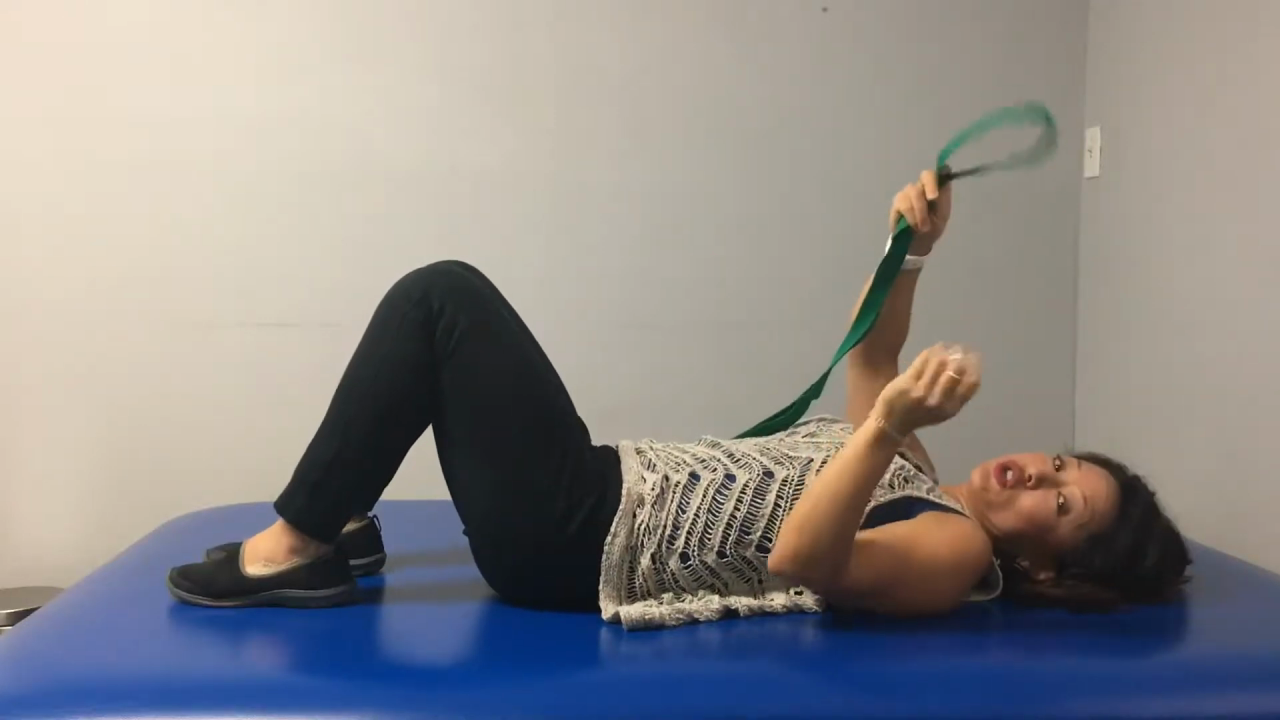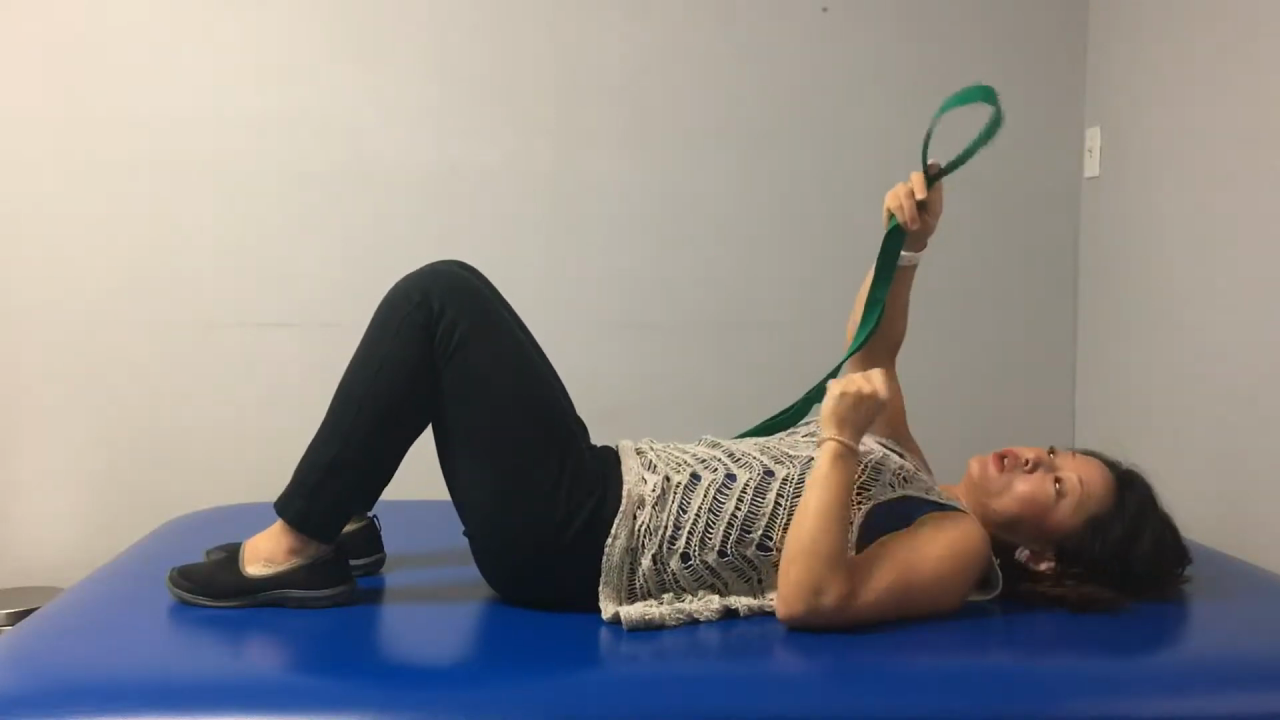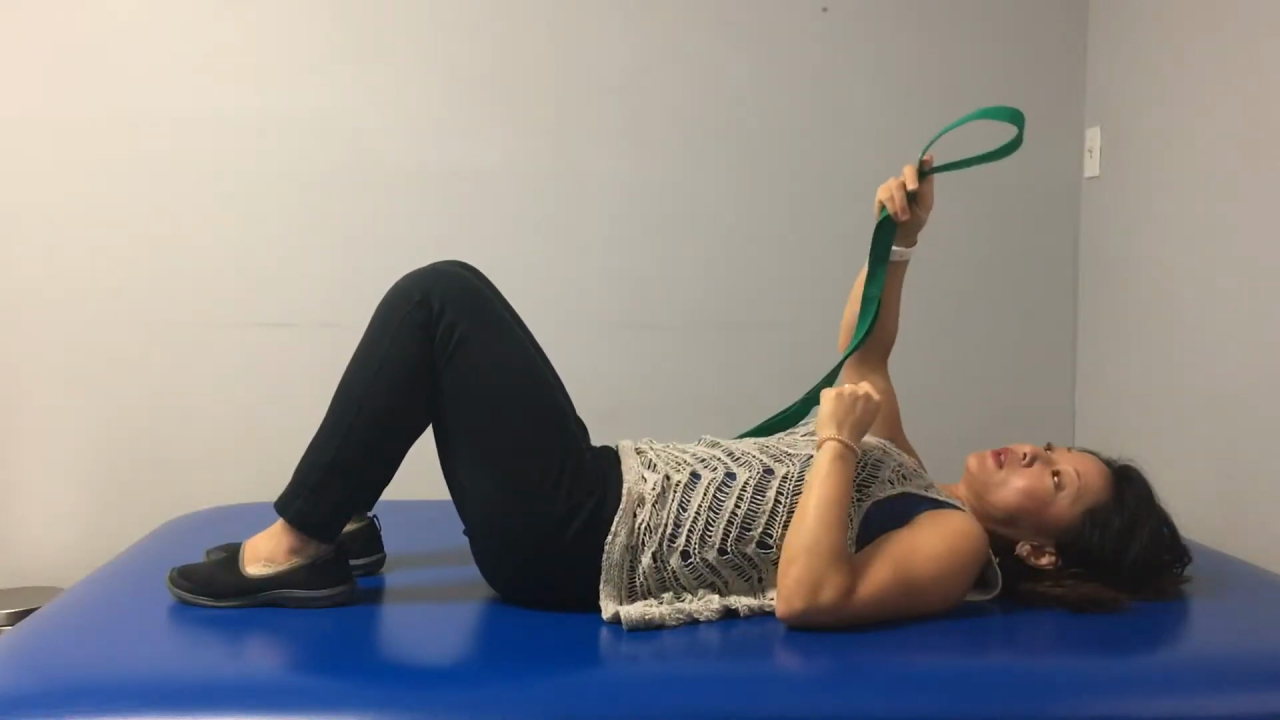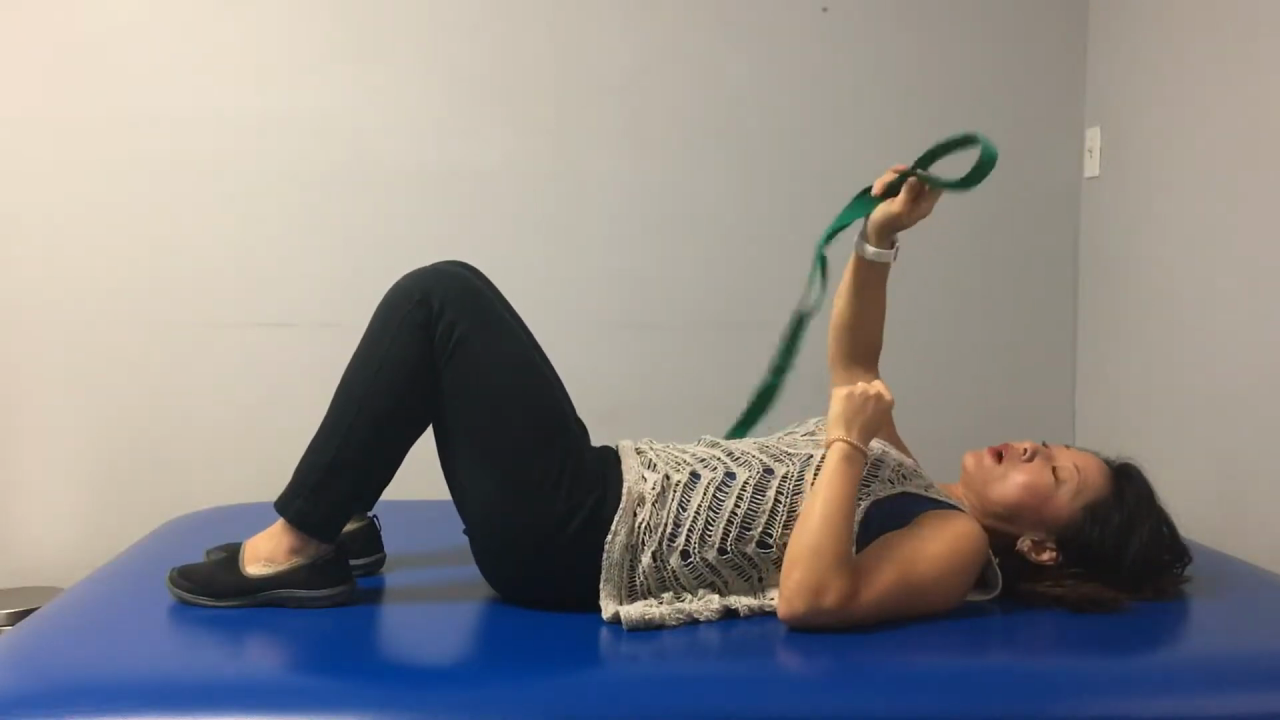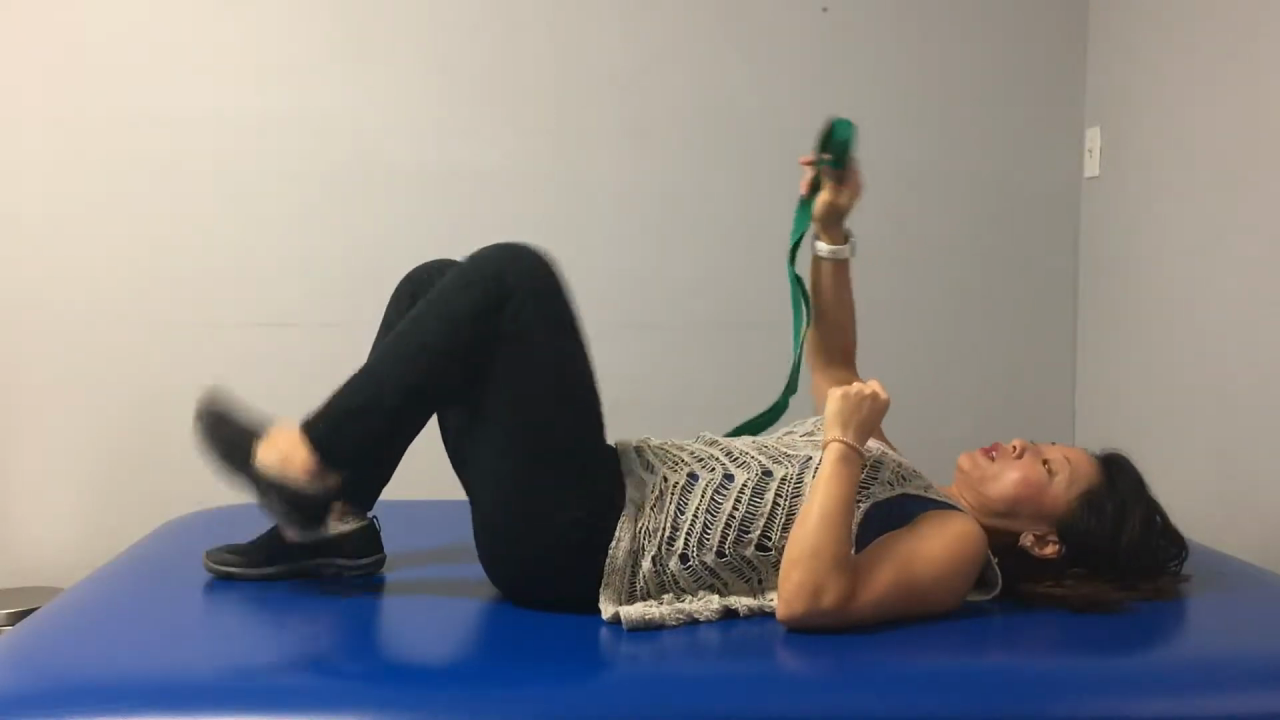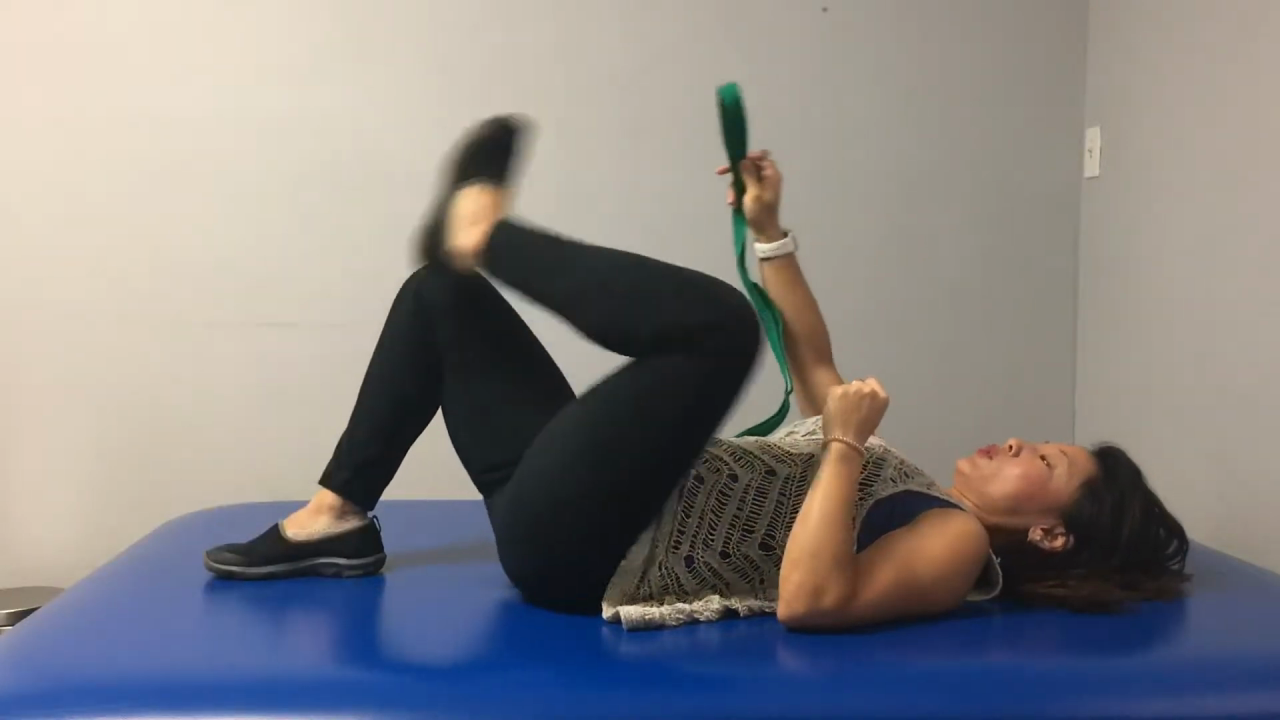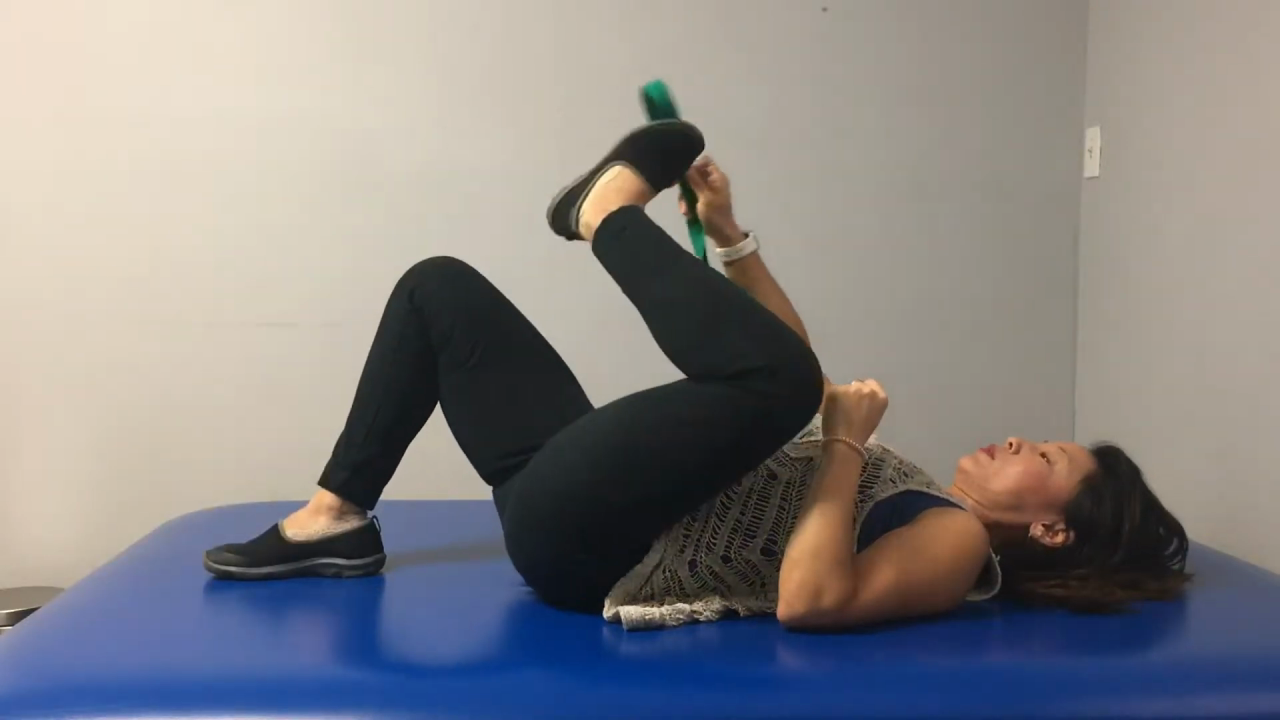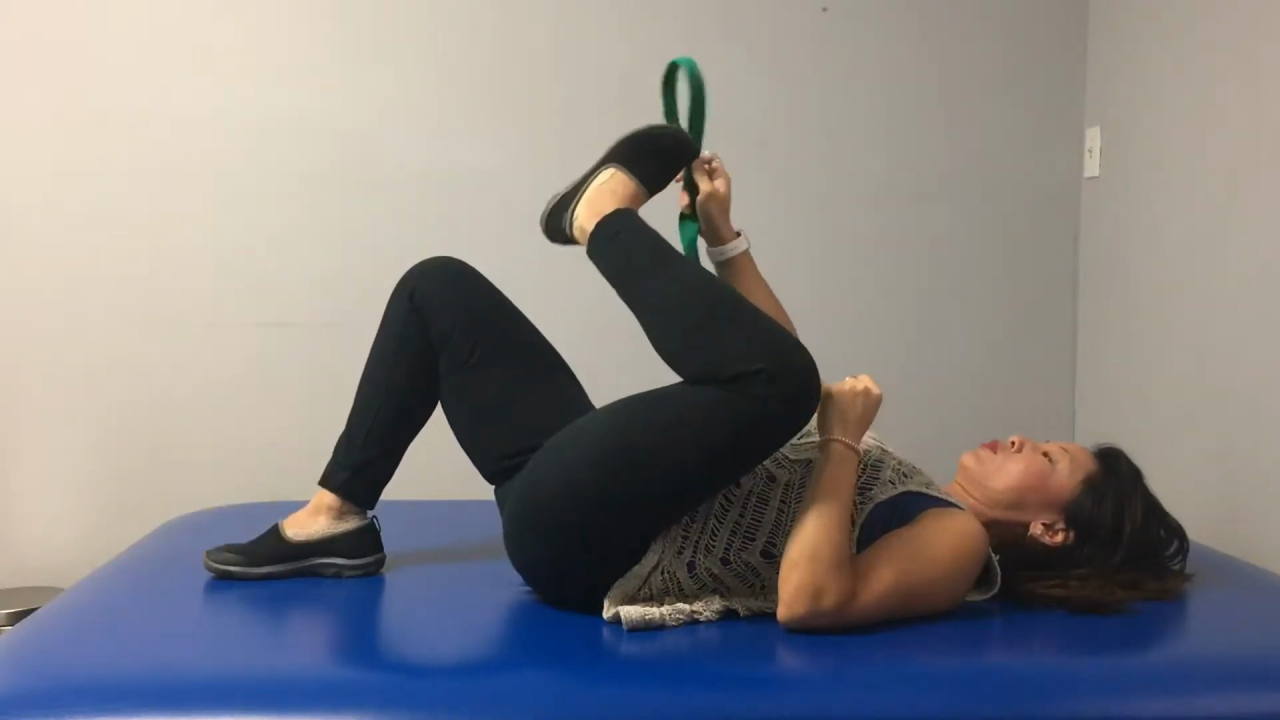
dt=0.3s
person 1, frame 1
left shoulder: (955, 549)
right shoulder: (918, 483)
left elbow: (798, 561)
right elbow: (868, 355)
left wrist: (893, 424)
right wrist: (912, 250)
left hip: (576, 543)
right hip: (604, 490)
left knee: (440, 297)
right knee: (448, 292)
left ankle: (299, 545)
right ankle: (330, 527)
person 1, frame 2
left shoulder: (958, 548)
right shoulder: (917, 487)
left elbow: (806, 600)
right elbow: (869, 360)
left wrist: (837, 439)
right wrist: (907, 246)
left hip: (576, 546)
right hip: (602, 498)
left knee: (443, 296)
right knee: (447, 297)
left ankle: (299, 546)
right ankle: (331, 530)
person 1, frame 3
left shoulder: (956, 545)
right shoulder: (909, 482)
left elbow: (808, 597)
right elbow: (865, 359)
left wrist: (837, 442)
right wrist: (898, 239)
left hip: (574, 547)
right hip: (605, 491)
left knee: (444, 297)
right knee: (443, 298)
left ankle: (299, 546)
right ankle: (334, 527)
person 1, frame 4
left shoulder: (955, 546)
right shoulder: (911, 486)
left elbow: (809, 598)
right elbow: (855, 364)
left wrist: (847, 442)
right wrist: (879, 240)
left hip: (570, 546)
right hip: (600, 492)
left knee: (441, 298)
right knee: (443, 295)
left ankle: (298, 544)
right ankle: (333, 525)
person 1, frame 5
left shoulder: (954, 546)
right shoulder: (907, 488)
left elbow: (806, 598)
right elbow: (833, 363)
left wrist: (844, 444)
right wrist: (830, 234)
left hip: (572, 548)
right hip: (602, 494)
left knee: (511, 276)
right knee: (437, 283)
left ankle: (307, 459)
right ankle: (337, 516)
person 1, frame 6
left shoulder: (956, 546)
right shoulder: (909, 489)
left elbow: (807, 600)
right elbow: (815, 366)
left wrist: (845, 446)
right wrist: (768, 229)
left hip: (572, 549)
right hip: (558, 509)
left knee: (720, 323)
right knee: (440, 295)
left ankle: (485, 232)
right ankle: (336, 519)
person 1, frame 7
left shoulder: (957, 543)
right shoulder: (910, 489)
left elbow: (807, 602)
right elbow: (800, 366)
left wrist: (847, 445)
right wrist: (728, 234)
left hip: (577, 542)
right hip: (565, 495)
left knee: (780, 379)
right knee: (438, 287)
left ankle: (610, 216)
right ankle: (337, 517)
person 1, frame 8
left shoulder: (959, 545)
right shoulder: (915, 493)
left elbow: (808, 602)
right elbow: (793, 383)
left wrist: (839, 441)
right wrist: (723, 237)
left hip: (578, 542)
right hip: (570, 496)
left knee: (777, 379)
right knee: (439, 288)
left ankle: (602, 221)
right ankle: (338, 518)
